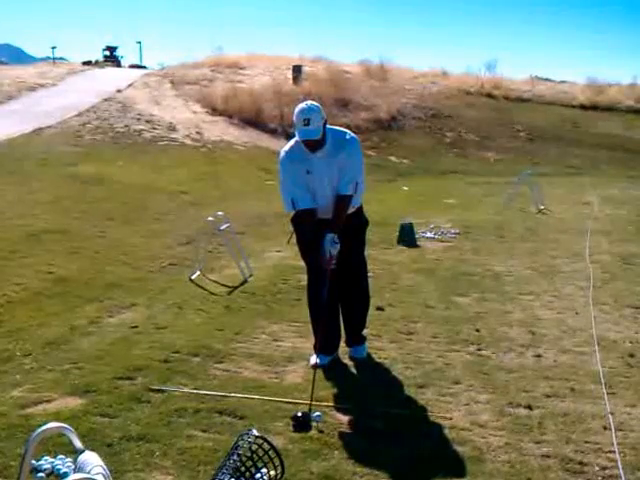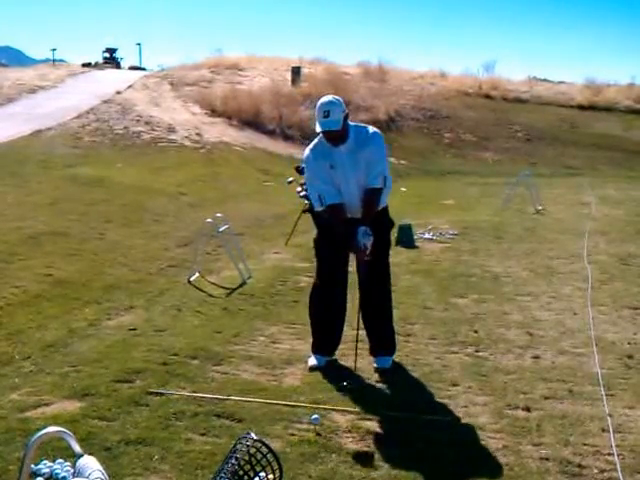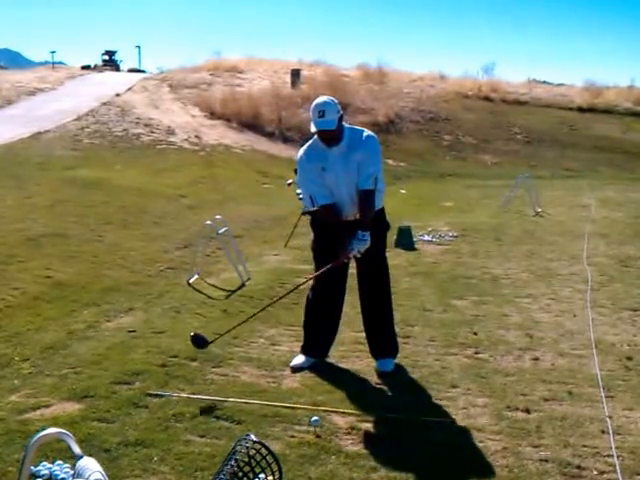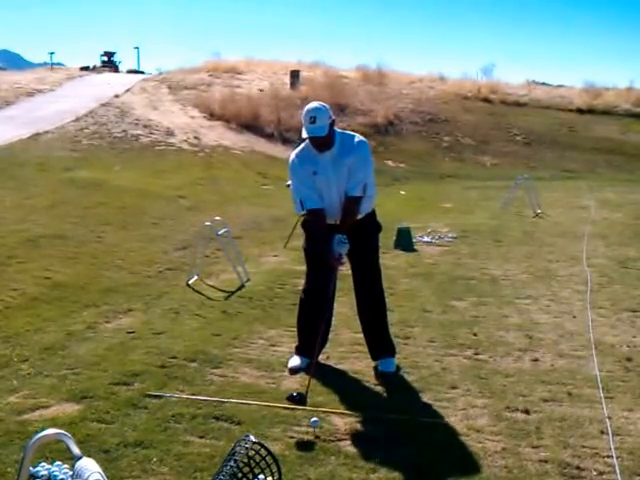
dt=1s
person 1, frame 1
left shoulder: (348, 143)
right shoulder: (288, 156)
left elbow: (346, 193)
right elbow: (302, 206)
left wrist: (334, 234)
right wrist: (319, 244)
left hip: (348, 219)
right hip: (310, 222)
left knee: (353, 280)
right knee: (319, 283)
left ankle: (355, 338)
right ankle: (325, 346)
person 1, frame 2
left shoulder: (372, 139)
right shoulder: (313, 155)
left elbow: (375, 187)
right elbow: (328, 202)
left wrist: (366, 228)
right wrist: (351, 237)
left hip: (373, 219)
right hip: (332, 223)
left knee: (376, 285)
right knee: (326, 285)
left ankle: (383, 349)
right ankle: (323, 349)
person 1, frame 3
left shoulder: (367, 142)
right shoulder: (307, 157)
left elbow: (368, 190)
right elbow: (323, 204)
left wrist: (363, 231)
right wrist: (342, 240)
left hip: (370, 221)
right hip: (329, 225)
left knee: (375, 288)
right knee: (324, 288)
left ankle: (384, 352)
right ankle: (313, 349)
person 1, frame 4
left shoulder: (358, 147)
right shoulder: (298, 160)
left elbow: (354, 197)
right elbow: (312, 209)
left wrist: (342, 236)
right wrist: (326, 245)
left hip: (360, 224)
right hip: (320, 227)
left knee: (369, 289)
right knee: (315, 288)
left ankle: (383, 353)
right ankle: (306, 350)
